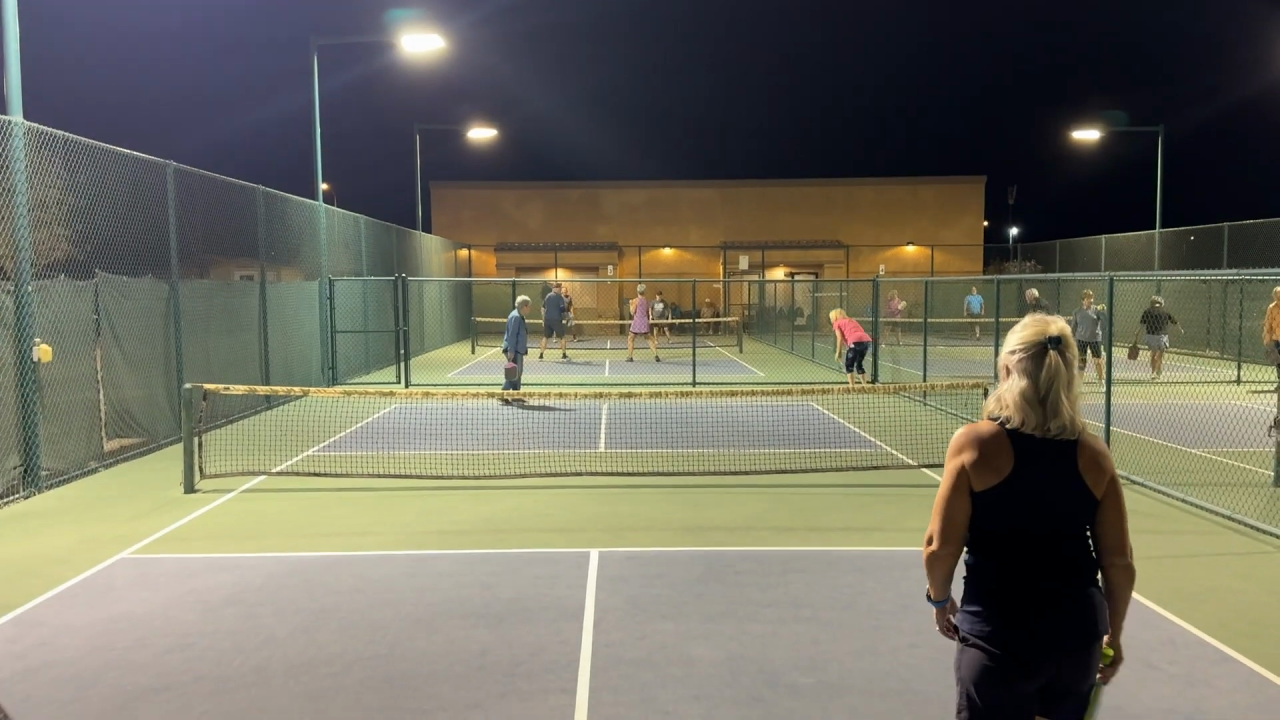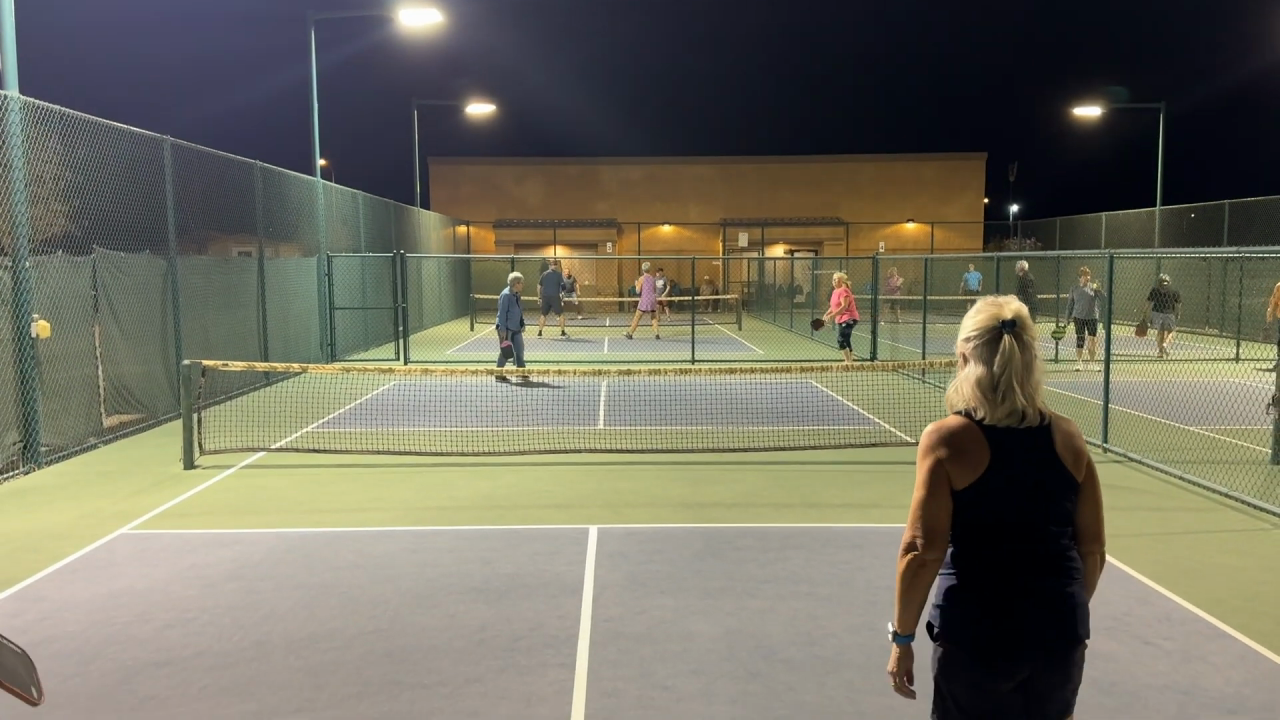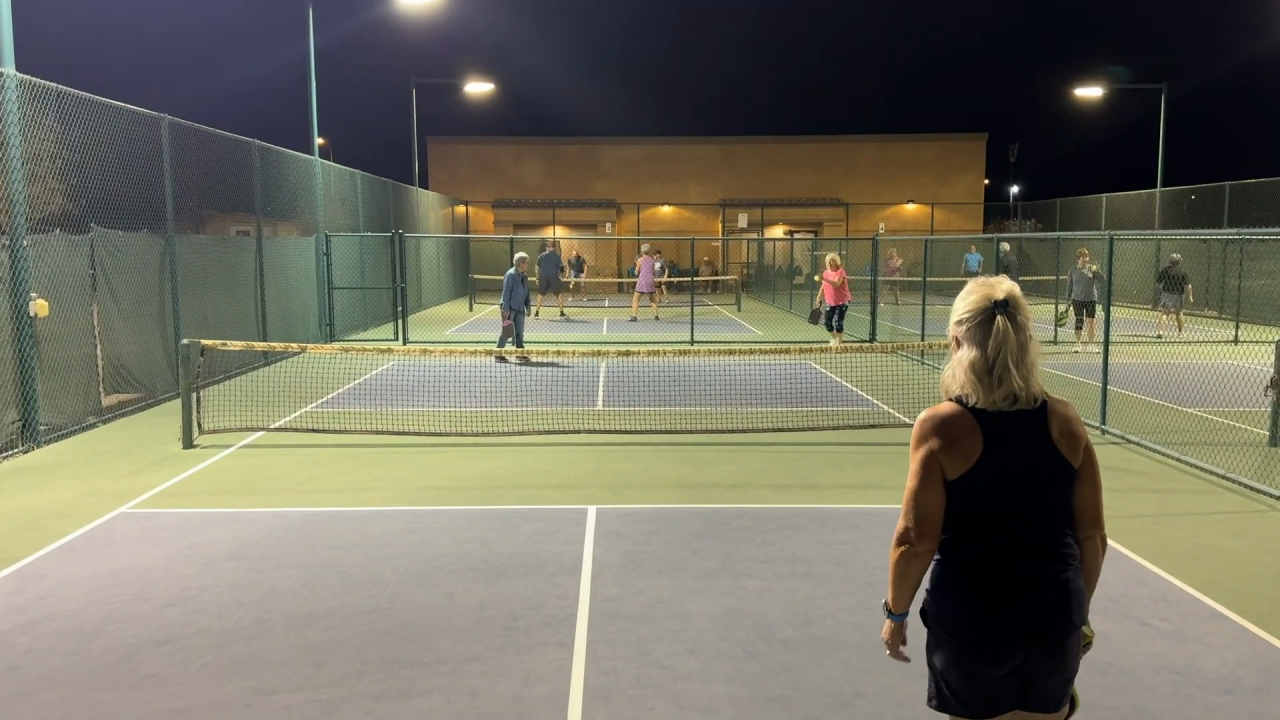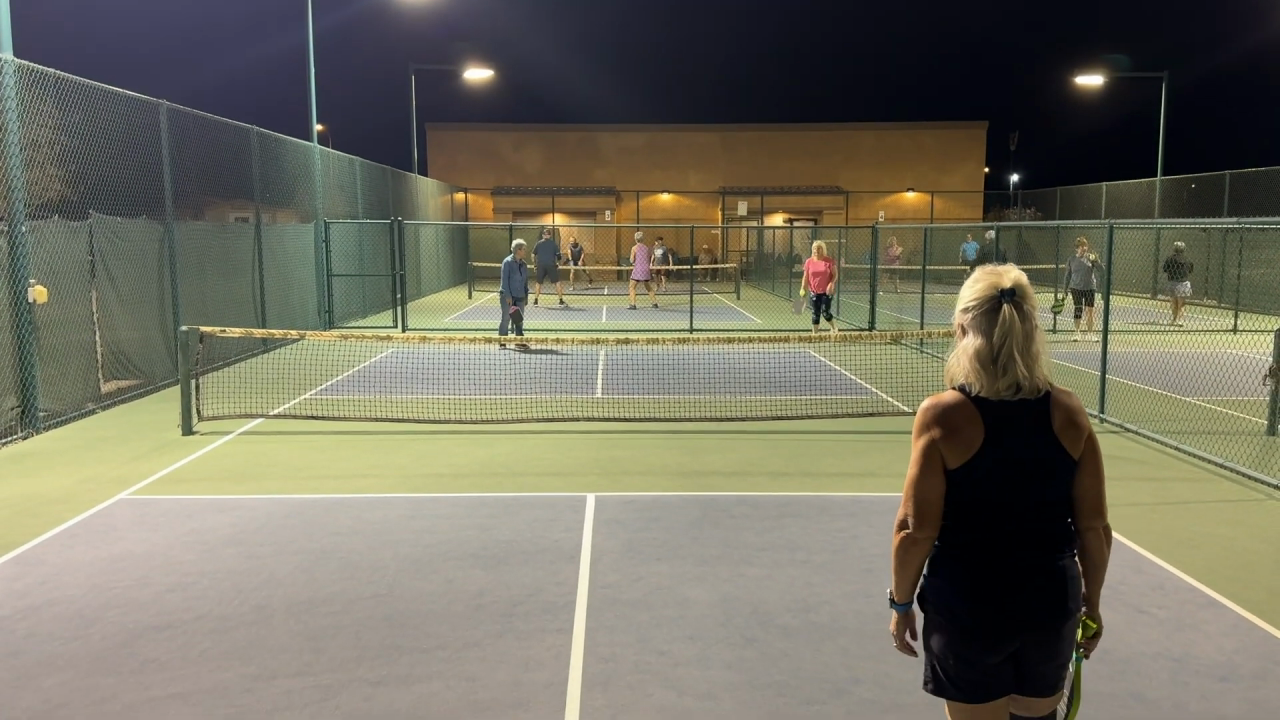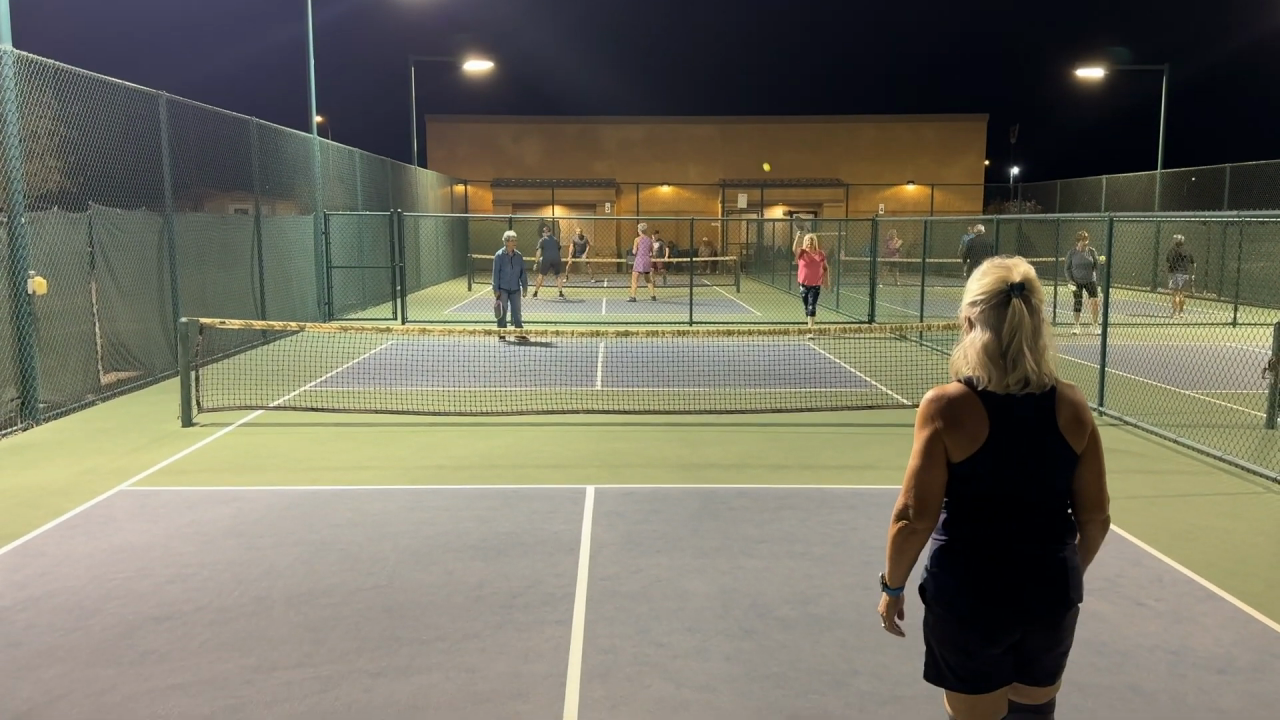
dt=0.4s
person 1, frame 1
left shoulder: (975, 443)
right shoulder: (1093, 454)
left elbow: (941, 546)
right elbow: (1119, 562)
left wrist: (940, 598)
right wrist: (1113, 633)
left hip: (999, 637)
right hip: (1075, 633)
person 1, frame 2
left shoulder: (947, 439)
right shoulder: (1068, 438)
left elbow: (922, 553)
right elbow: (1092, 550)
left wrist: (902, 638)
left hip: (977, 637)
right hip: (1059, 631)
person 1, frame 3
left shoulder: (940, 427)
right shoulder: (1065, 421)
left elbow: (916, 542)
right elbow: (1091, 536)
left wrist: (895, 612)
right wrist: (1079, 608)
left hip: (971, 624)
right hip: (1054, 618)
person 1, frame 4
left shoulder: (942, 415)
right shoulder: (1068, 412)
left elbow: (915, 530)
right elbow: (1094, 526)
left wrist: (901, 603)
right wrist: (1090, 603)
left hip: (967, 610)
right hip: (1050, 604)
person 1, frame 5
left shoulder: (946, 406)
right shoulder: (1070, 405)
left elbow: (914, 518)
right elbow: (1095, 516)
left wrist: (892, 586)
right wrist: (1070, 567)
left hip: (969, 598)
right hip: (1051, 595)
